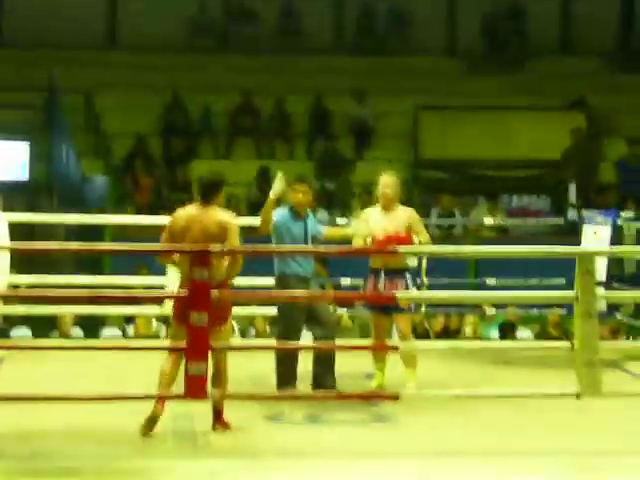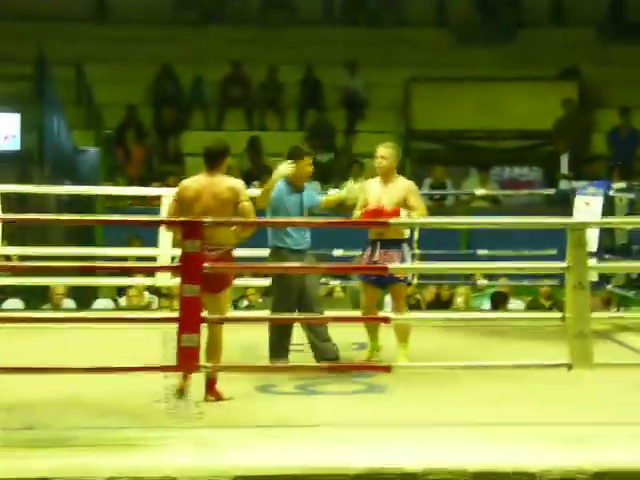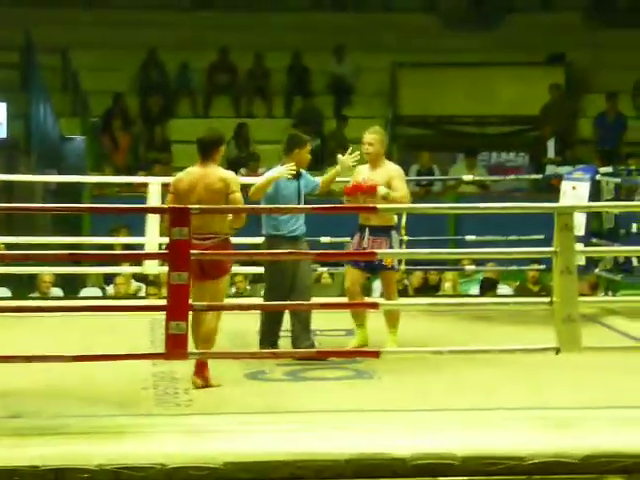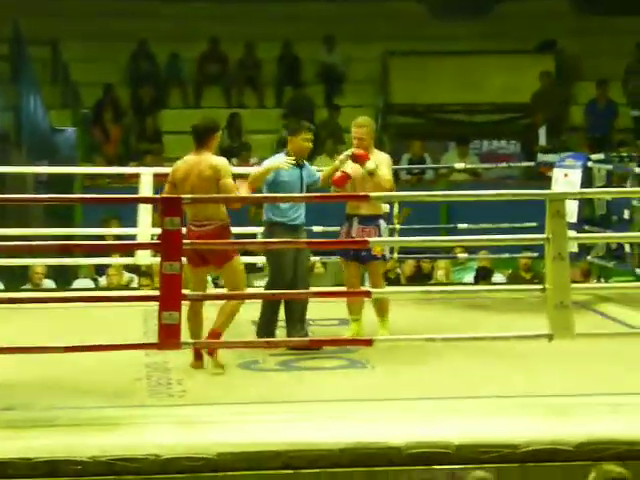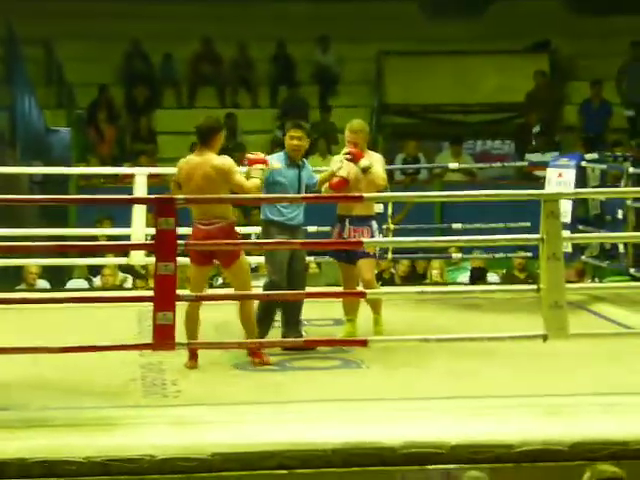
dt=0.2s
person 1, frame 1
left shoulder: (179, 217)
right shoulder: (227, 220)
left elbow: (165, 253)
right elbow: (235, 257)
right wrist: (227, 276)
left hip: (188, 290)
right hip: (216, 291)
left knee: (176, 353)
right knee: (219, 356)
left ankle: (158, 405)
right ankle: (218, 417)
person 1, frame 2
left shoulder: (186, 186)
right shoulder: (235, 186)
left elbow: (171, 221)
right elbow: (250, 222)
right wrist: (234, 237)
right hip: (219, 257)
right knee: (215, 323)
left ankle: (185, 376)
right ankle: (210, 387)
person 1, frame 3
left shoulder: (180, 178)
right shoulder: (227, 177)
right elbow: (239, 215)
right wrist: (229, 226)
left hip: (192, 246)
right hip: (217, 246)
left knee: (199, 307)
right knee: (213, 310)
left ankle: (201, 365)
right ankle: (200, 368)
person 1, frame 4
left shoulder: (178, 167)
right shoulder: (218, 164)
right elbow: (233, 198)
left hip: (192, 232)
right hip: (216, 232)
left knee: (196, 297)
right knee: (238, 291)
left ankle: (196, 354)
right ankle: (212, 340)
person 1, frame 5
left shoulder: (183, 165)
right shoulder: (222, 163)
right elbow: (249, 191)
right wrist: (259, 169)
left hip: (199, 233)
right hip: (222, 232)
left knee: (194, 297)
right knee: (245, 293)
left ankle: (192, 355)
right ankle: (254, 351)
person 2, frame 1
left shoulder: (309, 218)
right shoulder: (282, 216)
left elbow: (322, 233)
right elbow: (266, 227)
left wrist: (348, 232)
right wrist: (271, 201)
left hip: (309, 280)
right hip: (289, 281)
left knee: (328, 324)
right knee: (289, 335)
left ankle: (323, 380)
right ankle: (286, 385)
person 2, frame 2
left shoulder: (307, 189)
right shoulder: (279, 188)
left elbow: (320, 203)
right elbow: (261, 202)
left wrist: (342, 195)
right wrist: (274, 179)
left hip: (304, 253)
right hip: (284, 254)
left knee: (313, 304)
right knee: (283, 308)
left ankle: (327, 355)
right ankle: (279, 356)
person 2, frame 3
left shoulder: (302, 176)
right shoulder: (276, 177)
left elbow: (319, 185)
right elbow: (253, 195)
left wrist: (339, 169)
right wrist: (272, 177)
left hip: (299, 241)
right hip: (278, 242)
left knee: (302, 294)
right knee: (276, 295)
left ankle: (303, 344)
right ankle: (268, 344)
person 2, frame 4
left shoulder: (305, 166)
right shoulder: (277, 162)
left elbow: (318, 181)
right elbow: (253, 182)
left wrist: (337, 166)
right wrist: (269, 167)
left hip: (299, 230)
right hip: (278, 230)
left knee: (300, 285)
right knee: (279, 282)
left ankle: (297, 334)
right ankle: (265, 332)
person 2, frame 5
left shoulder: (304, 166)
right shoulder: (274, 163)
left elbow: (315, 184)
left wrist: (332, 172)
left hip: (297, 230)
right hip: (275, 229)
left knee: (296, 285)
right knee: (277, 282)
left ankle: (293, 334)
right ankle: (260, 331)
person 3, frame 1
left shoulder: (408, 214)
right shoulder: (367, 215)
left elbow: (426, 240)
right elbow: (355, 244)
left wrist: (410, 240)
right wrist: (371, 242)
left hip: (399, 276)
right hip: (375, 276)
left knee: (404, 332)
right knee: (379, 332)
left ankle: (411, 380)
right ankle: (379, 376)
person 3, frame 2
left shoulder: (407, 186)
right shoulder: (367, 185)
left elbow: (423, 215)
right elbow: (356, 214)
left wrist: (398, 214)
right wrist: (364, 214)
left hip: (396, 248)
right hip: (373, 247)
left knee: (399, 305)
right knee: (367, 304)
left ankle: (403, 353)
right ankle: (373, 344)
person 3, frame 3
left shoulder: (394, 171)
right shoulder: (359, 170)
left elbow: (405, 200)
right elbow: (350, 202)
left wrist: (378, 189)
right wrist: (349, 194)
left hip: (385, 235)
right hip: (362, 233)
left knee: (389, 291)
right knee: (352, 288)
left ankle: (392, 338)
right ankle: (361, 334)
person 3, frame 4
left shoulder: (382, 158)
right shoulder: (346, 158)
left elbow: (388, 185)
right elbow: (335, 191)
left wrist: (367, 163)
right wrist: (337, 183)
left hip: (373, 224)
right hip: (350, 223)
left knee: (377, 280)
right knee: (351, 282)
left ankle: (383, 325)
right ankle: (356, 326)
person 3, frame 5
left shoulder: (374, 158)
right shoulder: (338, 160)
left elbow: (382, 183)
right elbow: (325, 192)
left wrist: (362, 161)
right wrist: (333, 186)
left hip: (365, 224)
right hip: (342, 223)
left knee: (368, 279)
right knee: (348, 283)
left ankle: (378, 321)
right ankle: (350, 326)
